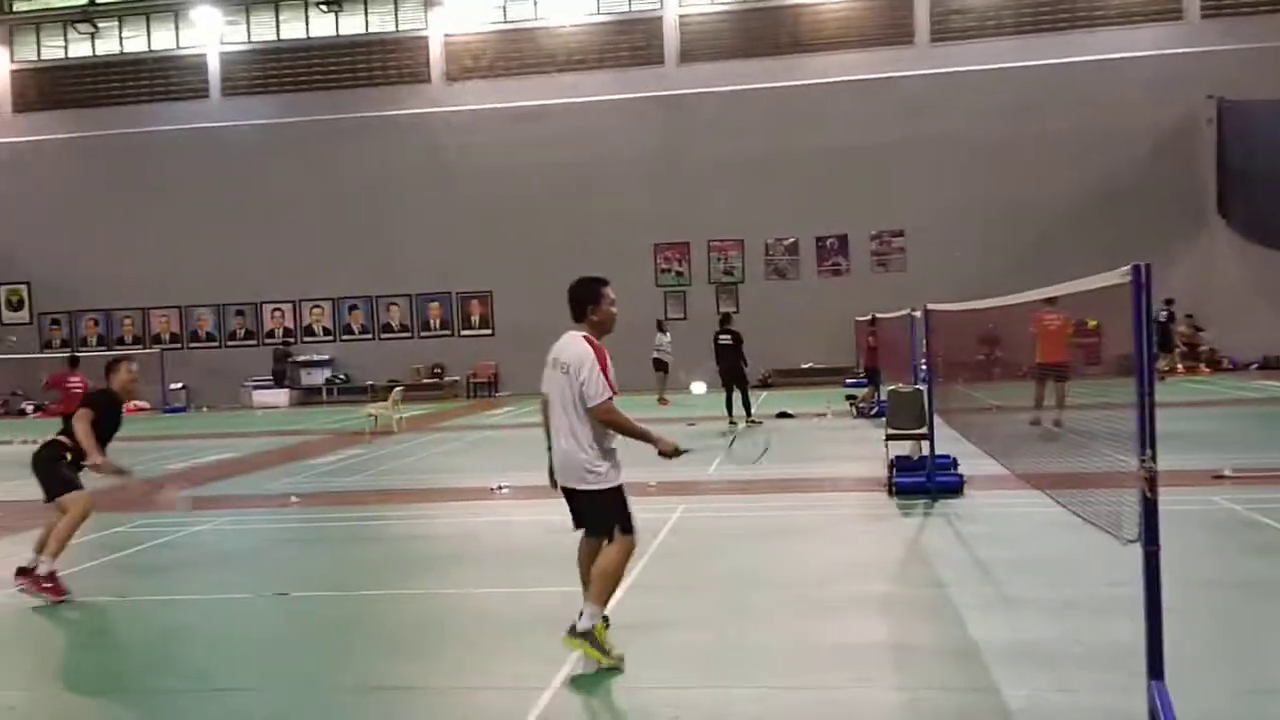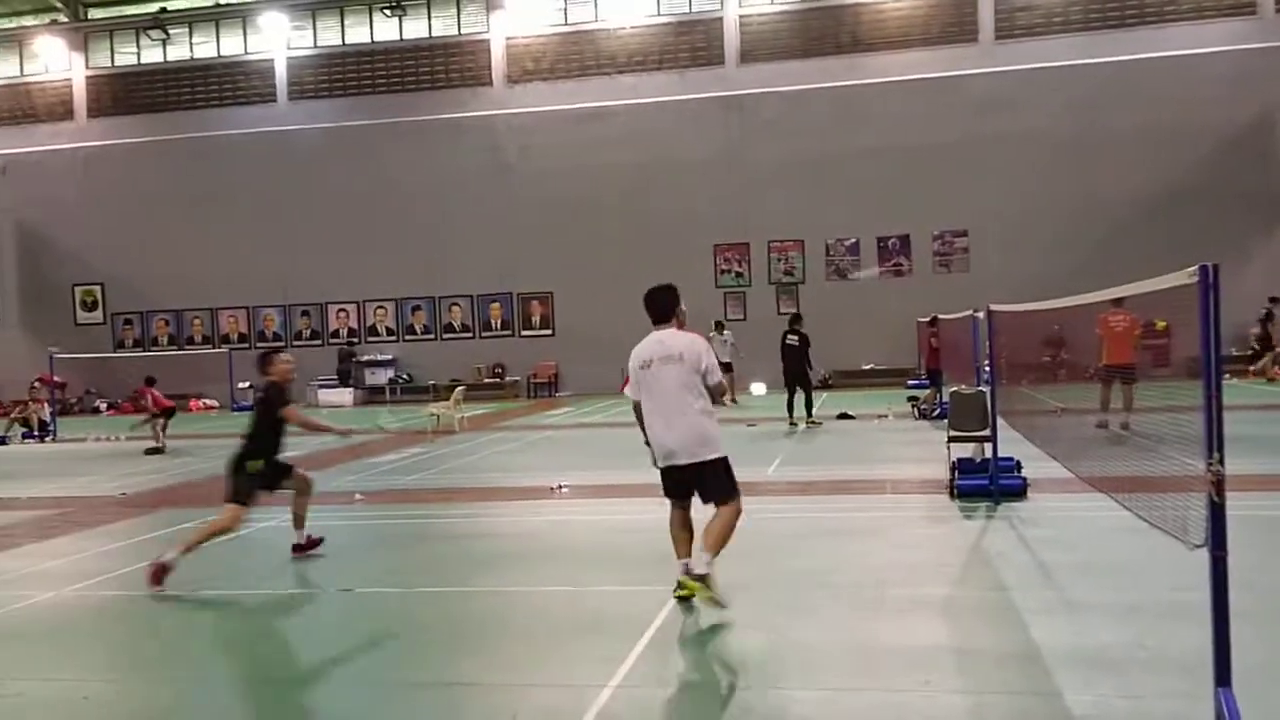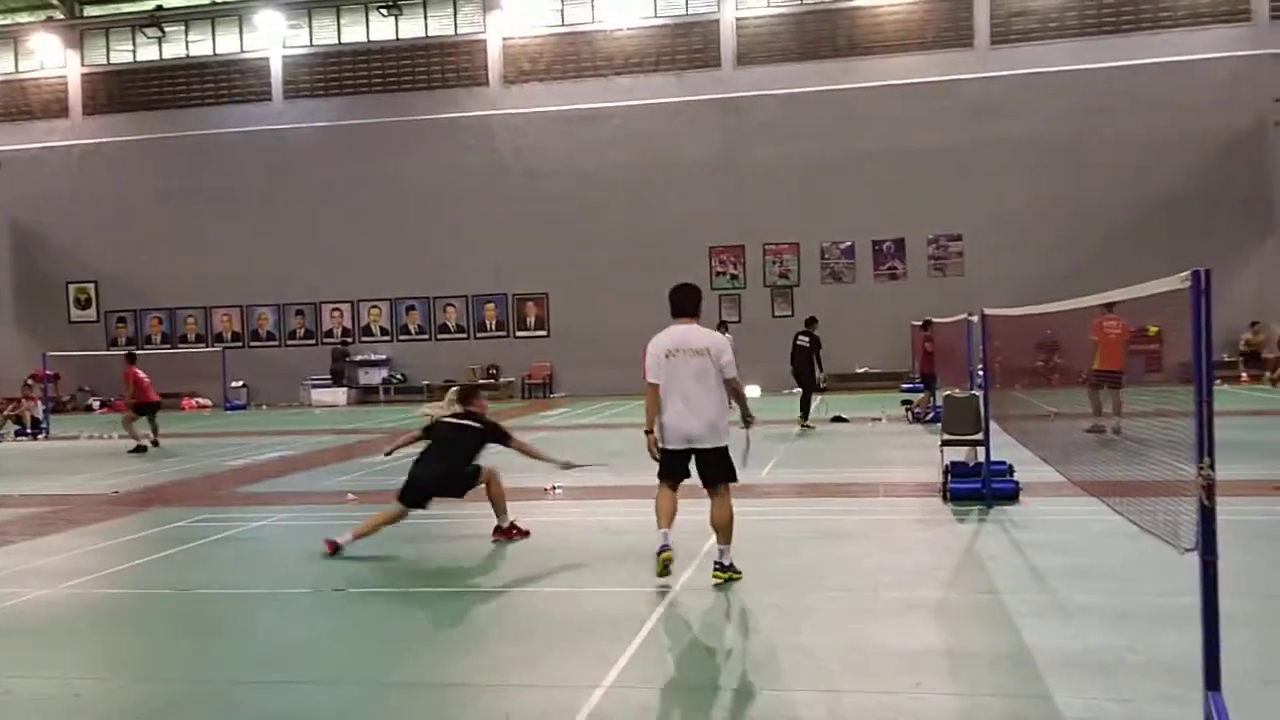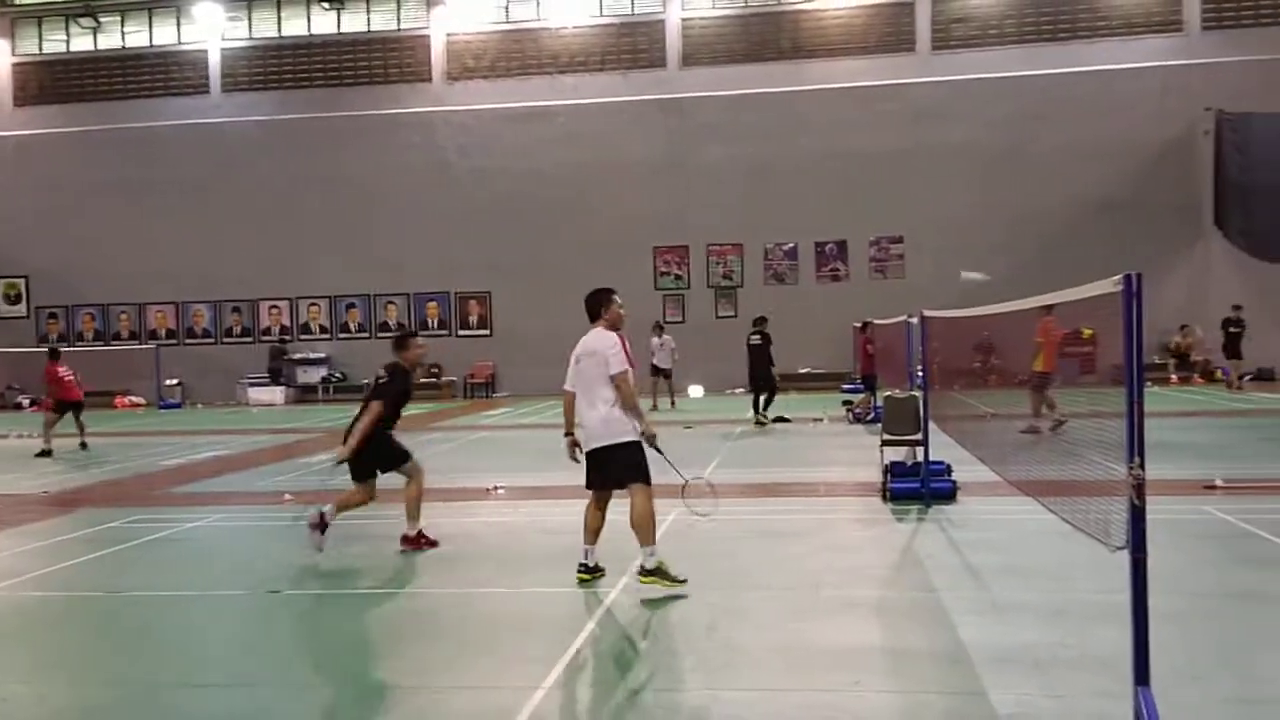
dt=0.5s
person 1, frame 1
left shoulder: (559, 349)
right shoulder: (589, 352)
left elbow: (547, 406)
right elbow: (605, 414)
left wrist: (553, 453)
right wrist: (655, 441)
left hip: (567, 463)
right hip: (592, 466)
left knee: (594, 534)
right knee: (621, 541)
left ankle: (591, 614)
right ankle: (586, 626)
person 1, frame 2
left shoulder: (639, 353)
right shoulder: (694, 343)
left elbow: (637, 406)
right elbow: (719, 390)
left wrist: (650, 440)
right wrist: (706, 399)
left hip: (665, 447)
right hip: (701, 444)
left knee: (679, 507)
right knee: (729, 508)
left ankle: (685, 575)
right ankle: (699, 571)
person 1, frame 3
left shoulder: (657, 343)
right shoulder: (716, 340)
left elbow: (653, 391)
right elbow: (733, 385)
left wrist: (650, 431)
right wrist: (745, 411)
left hip: (672, 432)
right hip: (712, 431)
left knee: (667, 486)
right knee: (720, 493)
left ankle: (664, 544)
right ankle: (723, 562)
person 1, frame 4
left shoulder: (580, 348)
right shoulder: (612, 339)
left elbow: (569, 395)
right elbow: (622, 386)
left wrist: (570, 434)
right wrist: (643, 424)
left hip: (594, 433)
right hip: (619, 431)
left knee: (600, 496)
right knee: (640, 490)
left ankle: (588, 563)
right ankle: (650, 563)
person 2, frame 1
left shoulder: (115, 409)
right shoulder: (102, 397)
right elbow: (80, 420)
left wrist: (112, 468)
right wrist: (94, 455)
left hip: (63, 462)
right hip: (54, 458)
left knee: (64, 516)
right knee: (81, 506)
left ankle: (29, 568)
right ankle: (44, 575)
person 2, frame 2
left shoulder: (274, 392)
right shoulder: (275, 390)
right elbow: (298, 419)
right wrist: (334, 430)
left hip: (263, 462)
right hip: (251, 465)
left knee: (304, 483)
right knee: (229, 520)
left ankle: (300, 541)
right ankle: (165, 562)
person 2, frame 3
left shoulder: (442, 421)
right shoulder: (486, 426)
left elbow: (413, 436)
right elbow: (521, 447)
left wrist: (390, 449)
right wrist: (556, 461)
left hip: (420, 472)
right hip: (447, 475)
left knee: (397, 512)
right knee: (491, 475)
left ankle: (341, 541)
right ankle: (504, 527)
person 2, frame 4
left shoulder: (393, 371)
right shoulder: (401, 380)
right elbow: (373, 411)
right wrist: (351, 445)
left hip: (358, 439)
right hip: (374, 438)
left knee: (365, 493)
right knee: (416, 473)
left ankle: (325, 515)
right ankle: (412, 535)
